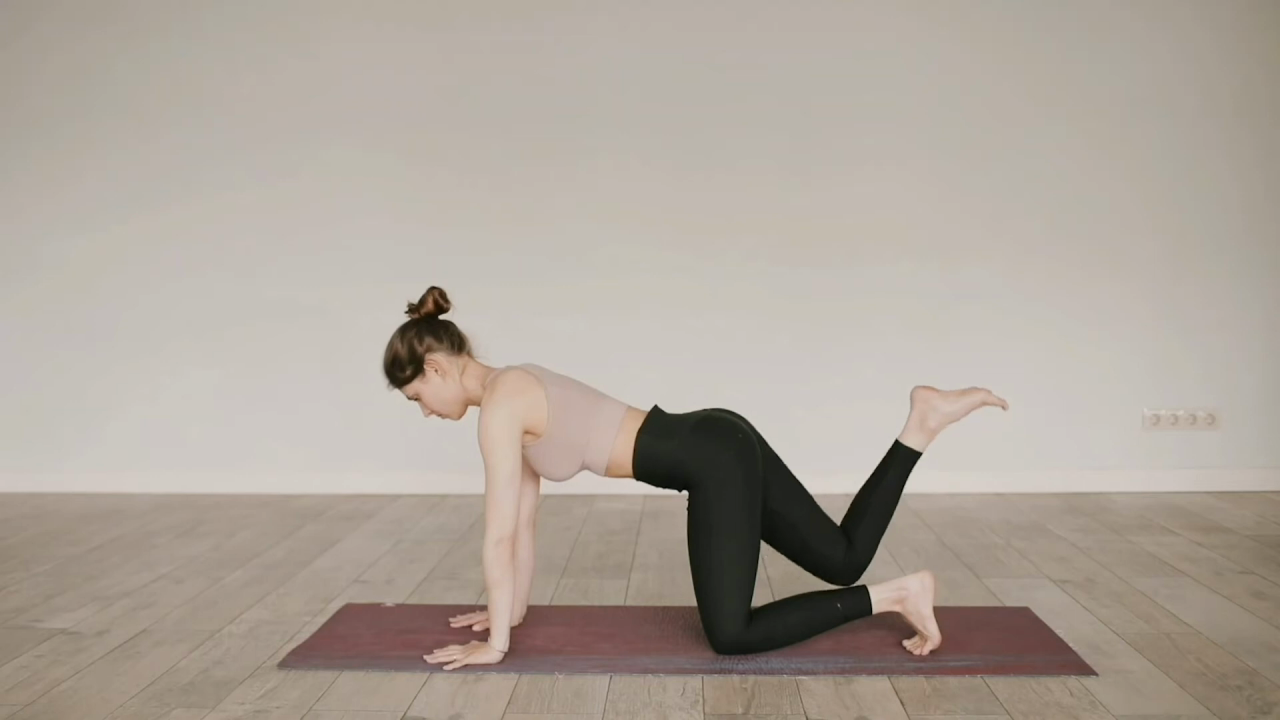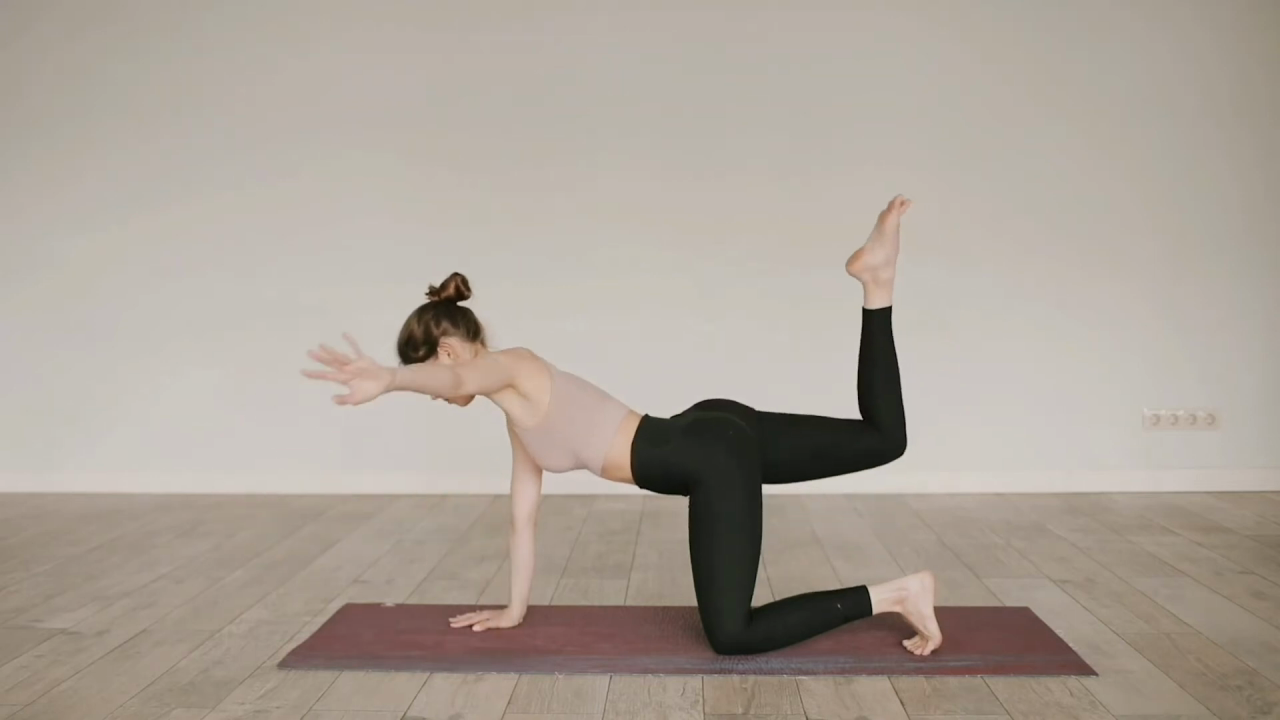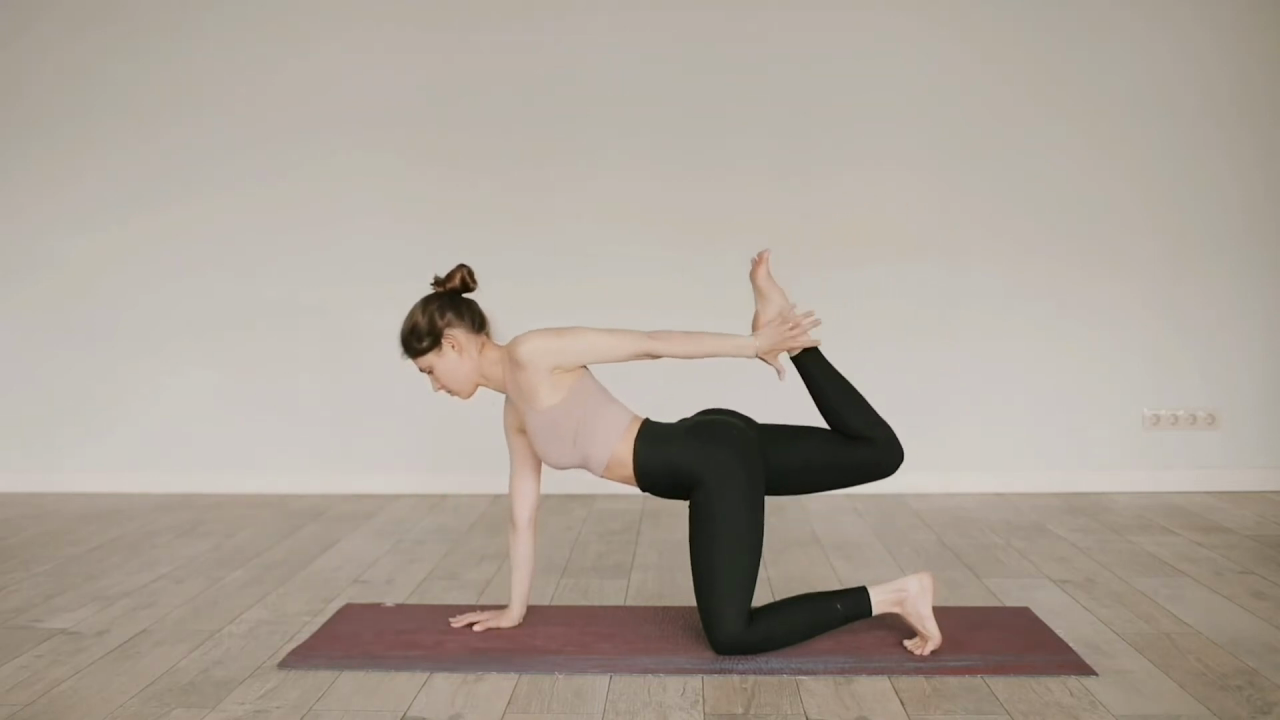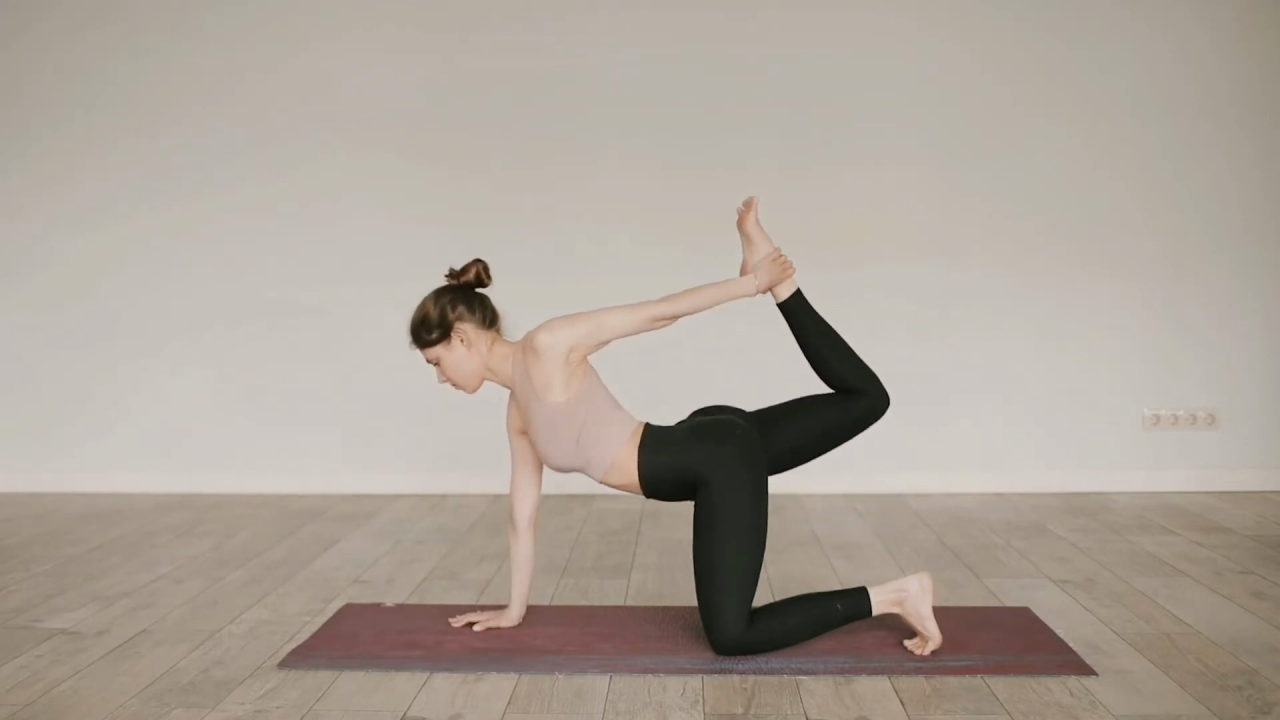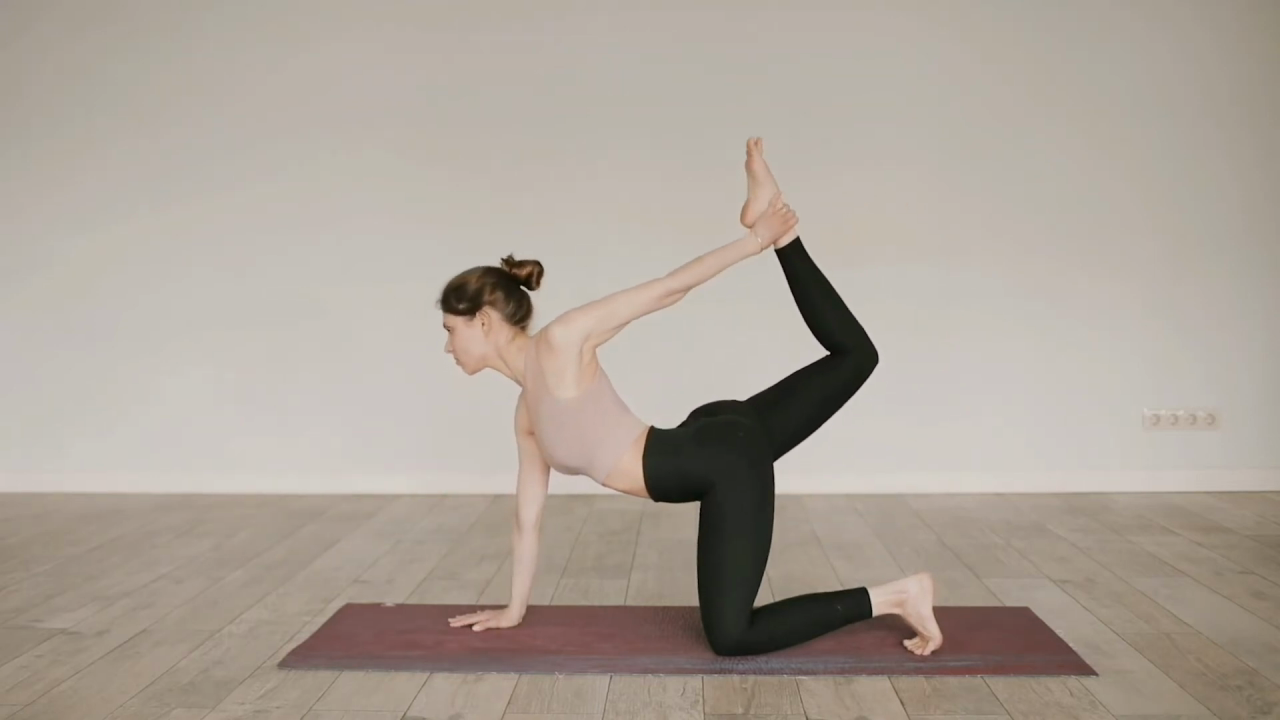
dt=1s
person 1, frame 1
left shoulder: (498, 405)
right shoulder: (513, 394)
left elbow: (499, 536)
right elbow: (523, 518)
left wrist: (495, 643)
right wrist: (512, 609)
left hip: (714, 461)
right hip: (719, 444)
left knee: (731, 634)
right knee: (843, 562)
left ankle: (894, 594)
right ankle: (920, 425)
person 1, frame 2
left shoulder: (511, 368)
right shoulder: (521, 410)
left elbow: (456, 380)
right elbow: (524, 513)
left wrist: (388, 379)
right wrist: (515, 609)
left hip: (713, 461)
right hip: (716, 437)
left knee: (732, 636)
right knee: (883, 438)
left ankle: (891, 596)
right ankle: (876, 281)
person 1, frame 3
left shoulder: (531, 354)
right shoulder: (516, 411)
left elbow: (649, 344)
right elbow: (523, 514)
left wrist: (752, 346)
right wrist: (514, 608)
left hip: (715, 457)
right hip: (708, 455)
left knee: (732, 636)
left ankle: (892, 596)
person 1, frame 4
left shoulder: (547, 346)
right shoulder: (518, 410)
left elbow: (658, 313)
right elbow: (522, 516)
left wrist: (750, 284)
right wrist: (513, 609)
left hip: (719, 458)
right hip: (712, 453)
left knee: (731, 637)
left ankle: (889, 598)
person 1, frame 5
left shoulder: (561, 342)
right shoulder: (527, 411)
left elbow: (667, 289)
right elbow: (528, 515)
left wrist: (755, 240)
right wrist: (514, 609)
left hip: (725, 459)
right hip: (715, 449)
left knee: (731, 638)
left ankle: (890, 598)
